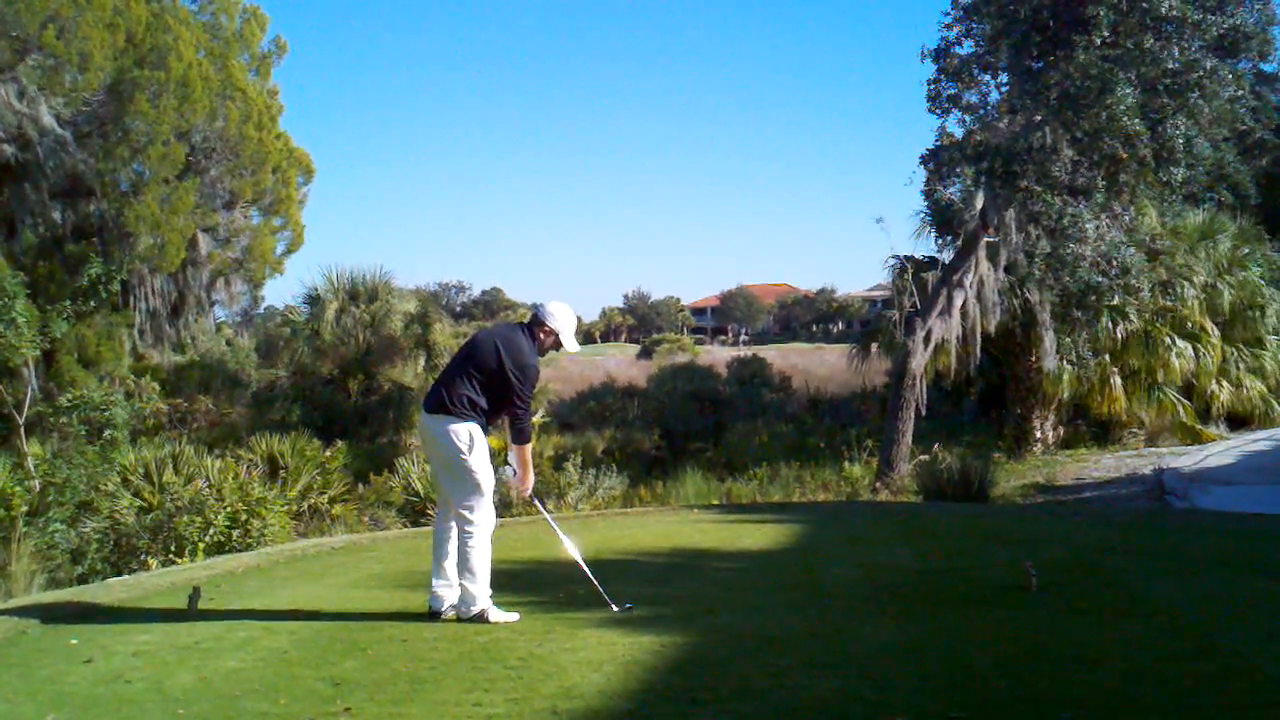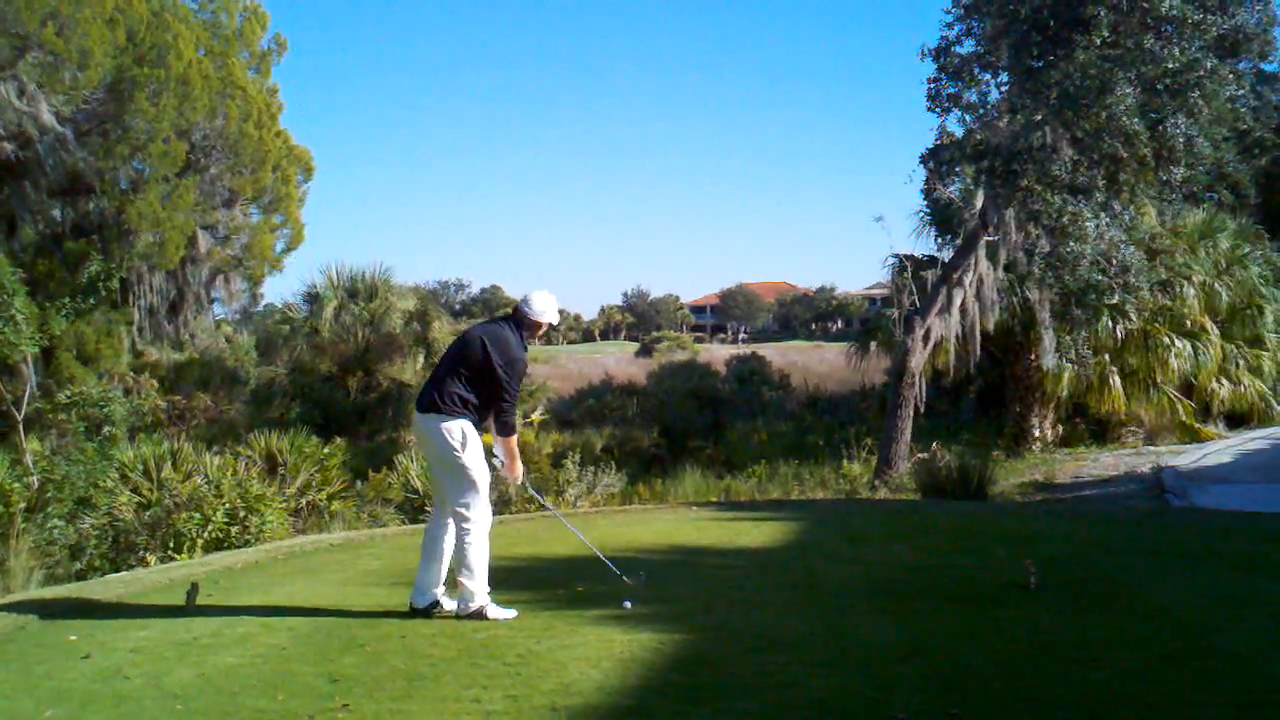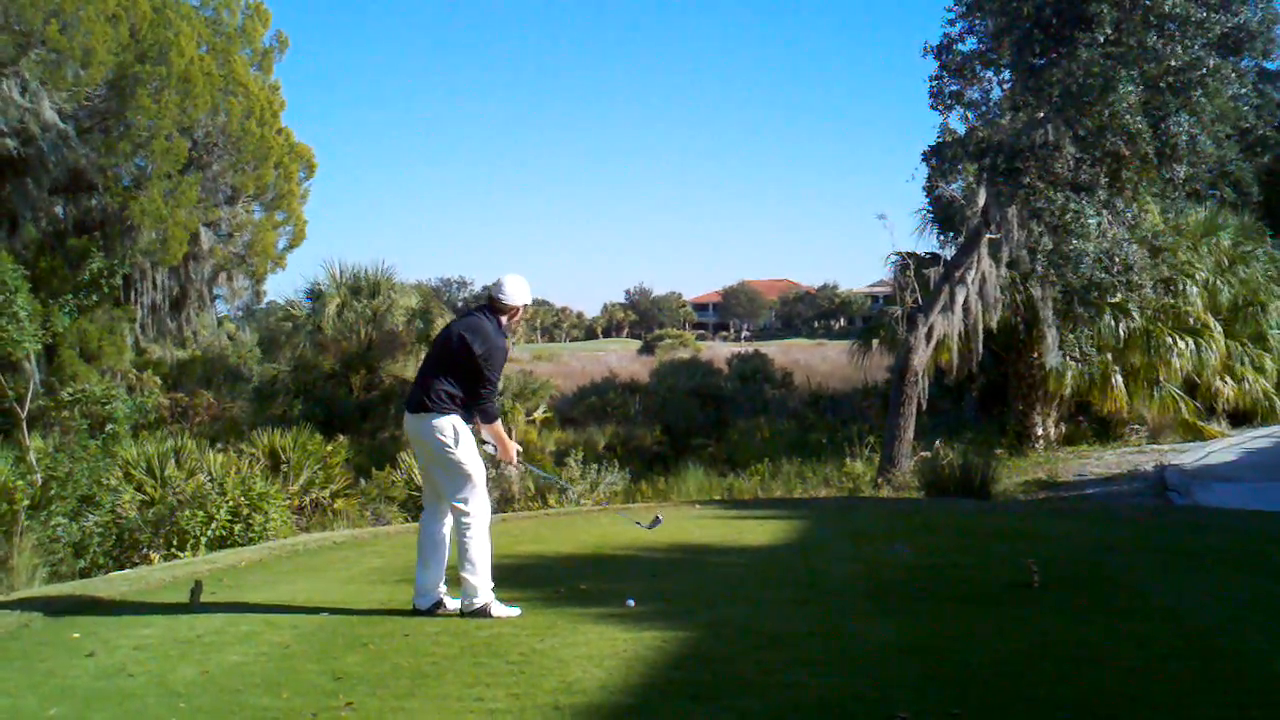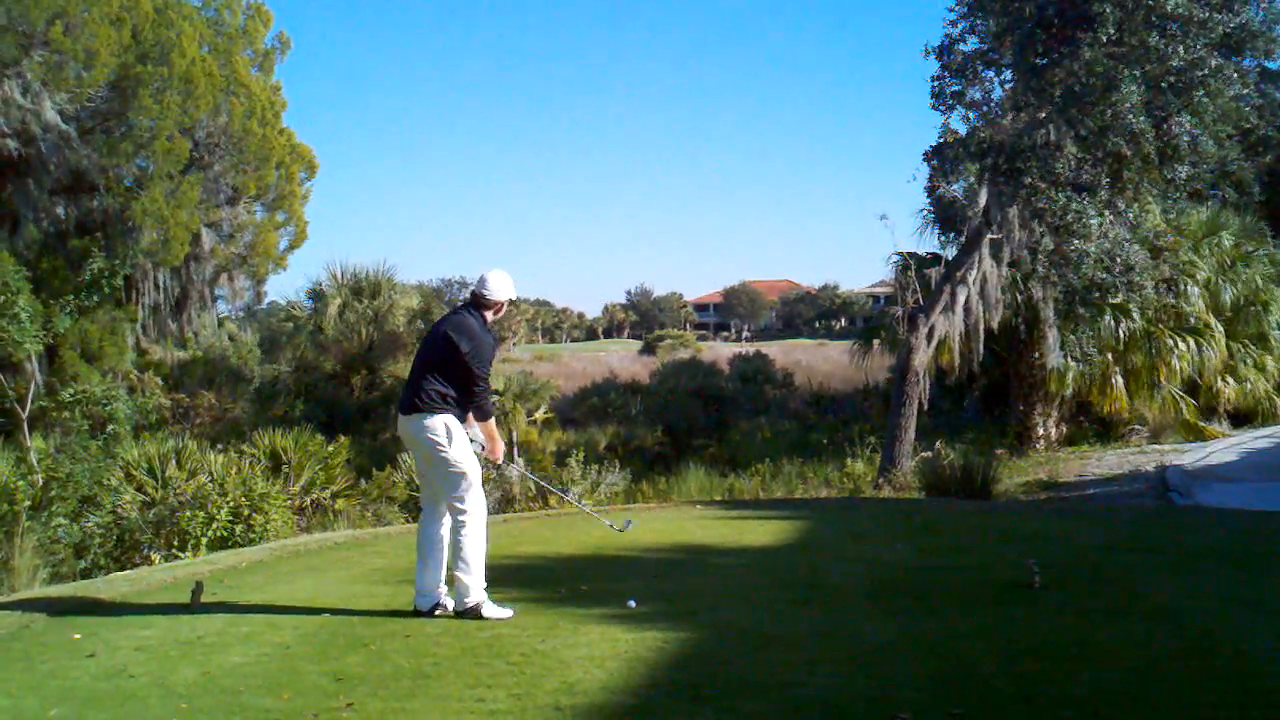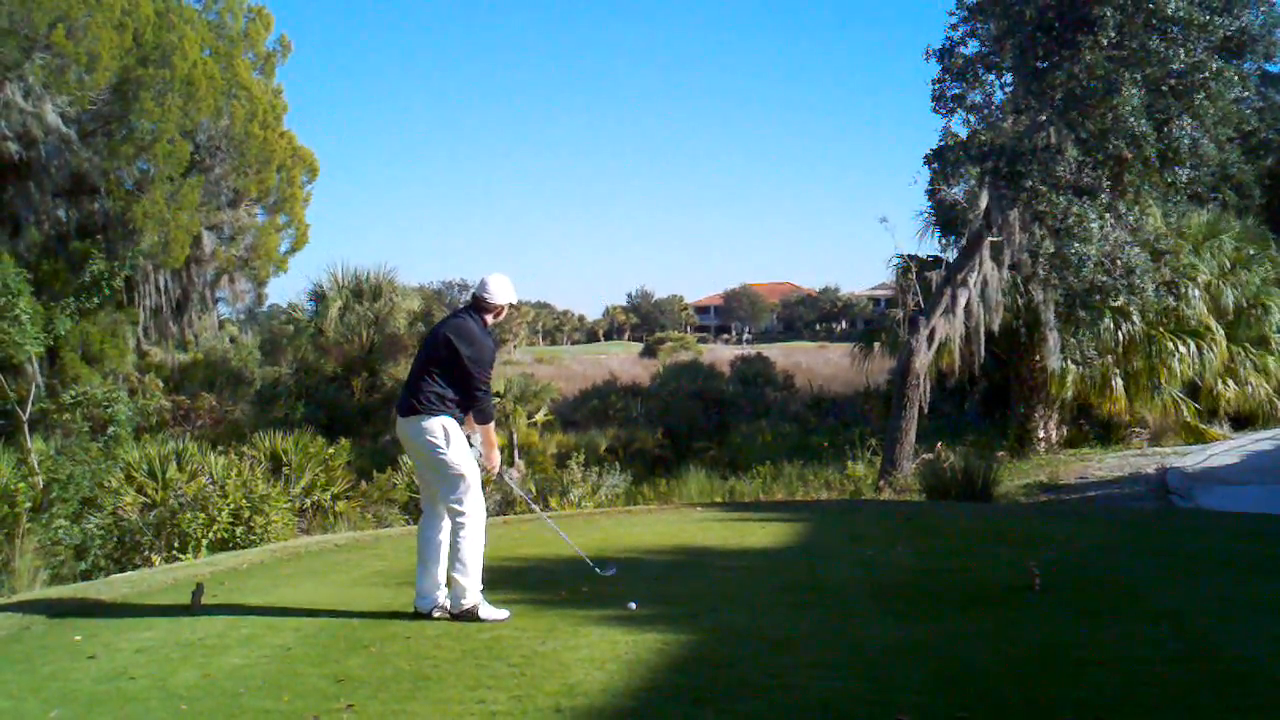
dt=0.3s
person 1, frame 1
left shoulder: (504, 334)
right shoulder: (524, 358)
right elbow: (520, 420)
left wrist: (513, 455)
right wrist: (525, 471)
left hip: (434, 420)
right hip: (457, 426)
left knee: (449, 512)
right knee: (477, 517)
left ankle: (443, 598)
right ankle: (475, 605)
person 1, frame 2
left shoulder: (489, 330)
right shoulder: (512, 352)
right elbow: (505, 413)
left wrist: (501, 450)
right wrist: (513, 460)
left hip: (428, 418)
right hip: (451, 425)
left knee: (445, 510)
right knee: (474, 514)
left ankle: (426, 596)
right ankle: (474, 602)
person 1, frame 3
left shoulder: (468, 322)
right shoulder: (492, 340)
right elbow: (485, 402)
left wrist: (493, 436)
right wrist: (505, 444)
left hip: (419, 418)
right hip: (443, 422)
left knee: (437, 509)
right knee: (474, 510)
left ankle: (428, 596)
right ankle: (478, 599)
person 1, frame 4
left shoulder: (453, 321)
right shoulder: (479, 336)
right elbow: (480, 396)
left wrist: (474, 429)
right wrist: (495, 441)
left hip: (414, 419)
right hip: (436, 421)
left knee: (435, 509)
right knee: (469, 508)
left ankle: (429, 597)
right ankle: (471, 599)
person 1, frame 5
left shoulder: (453, 324)
right shoulder: (479, 340)
right elbow: (481, 399)
left wrist: (470, 429)
right wrist: (491, 448)
left hip: (412, 420)
right hip: (435, 423)
left knee: (436, 511)
right knee: (469, 510)
left ankle: (430, 599)
right ankle: (467, 601)
